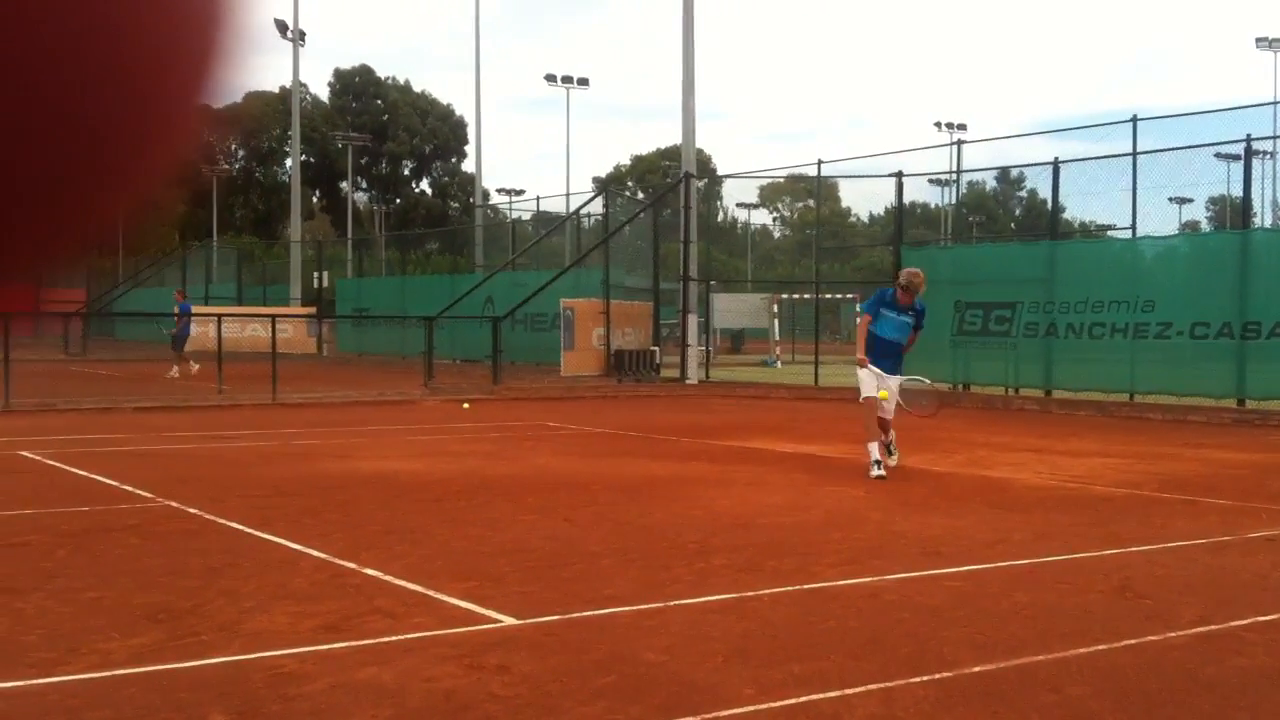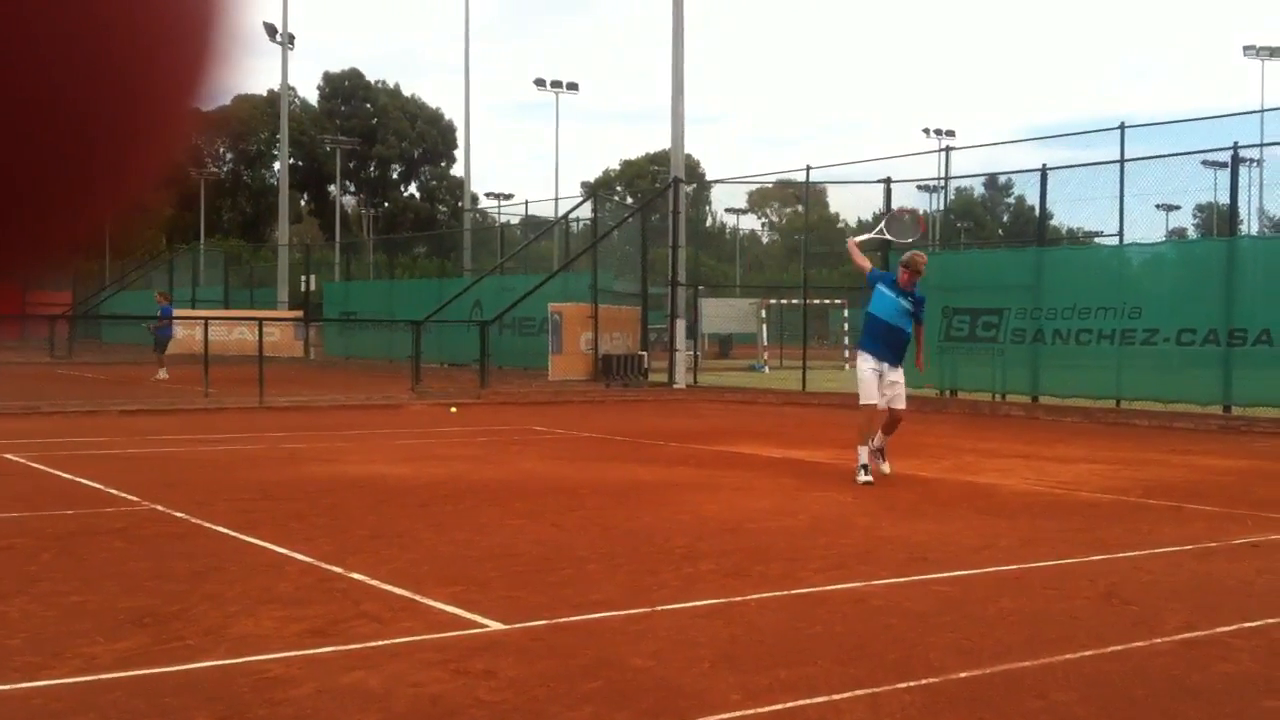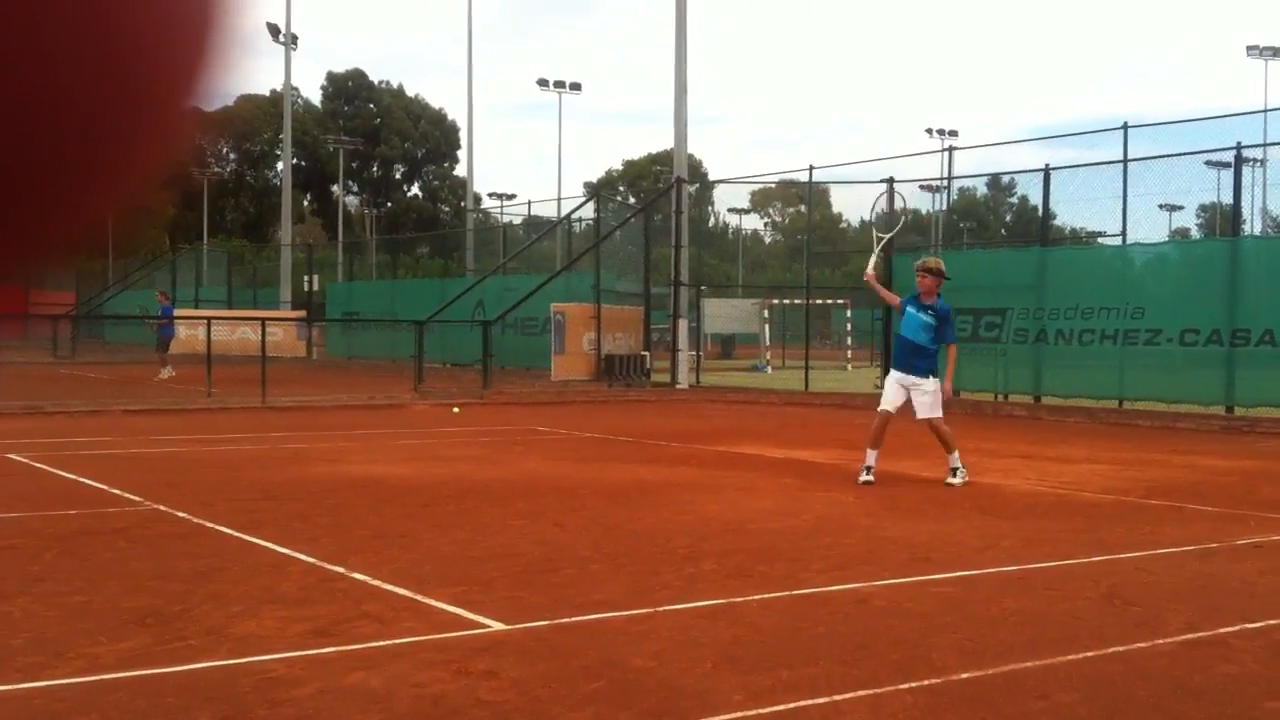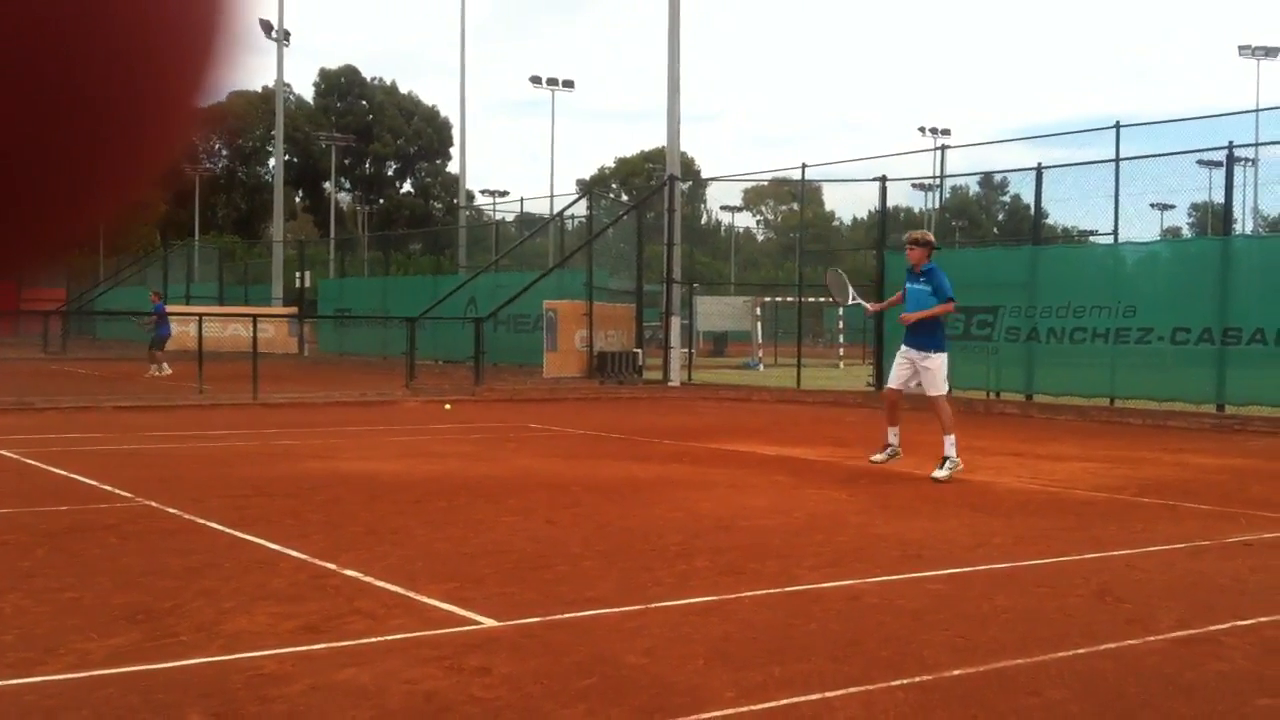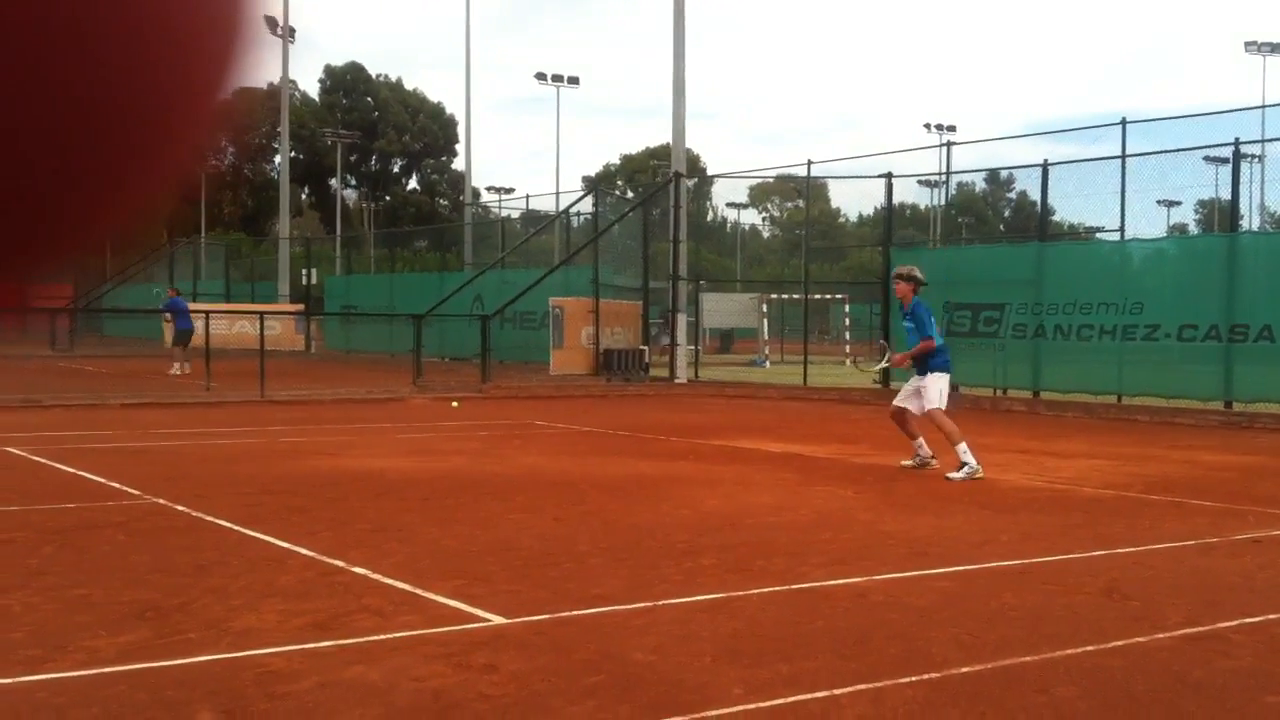
dt=0.3s
person 1, frame 1
left shoulder: (917, 309)
right shoulder: (882, 297)
right elbow: (864, 322)
right wrist: (860, 352)
left hip: (892, 369)
right hip: (869, 361)
left knee: (884, 419)
right knee: (870, 402)
left ankle: (886, 439)
right ankle: (875, 460)
person 1, frame 2
left shoulder: (917, 298)
right shoulder: (883, 279)
left elbow: (918, 325)
right elbow: (864, 264)
left wrist: (919, 354)
right wrist: (852, 246)
left hip: (893, 362)
right hip: (868, 355)
left knee: (897, 414)
right knee: (868, 408)
left ankle: (879, 446)
right ankle: (863, 463)
person 1, frame 3
left shoulder: (942, 311)
right shoulder: (913, 299)
left elbow: (951, 347)
right elbow: (896, 303)
left wrist: (948, 379)
right wrist: (875, 284)
left hip: (924, 377)
right hip: (898, 372)
left knee: (935, 423)
right knee: (883, 417)
left ankle: (957, 467)
right ankle: (869, 466)
person 1, frame 4
left shoulder: (936, 274)
right shoulder: (911, 274)
left elbow: (950, 306)
left wrist: (919, 314)
right wrist: (880, 306)
left hip: (932, 349)
right hip: (909, 347)
left knee: (938, 399)
right knee: (890, 394)
left ankle: (951, 457)
right ankle: (893, 446)
person 1, frame 5
left shoulder: (919, 309)
right shoulder: (906, 309)
left elbow: (930, 343)
left wrist: (904, 356)
right wrist: (910, 358)
left hip: (934, 370)
right hip: (923, 372)
left knee: (935, 414)
right knee: (897, 411)
left ankle: (969, 463)
right ankle: (924, 454)
